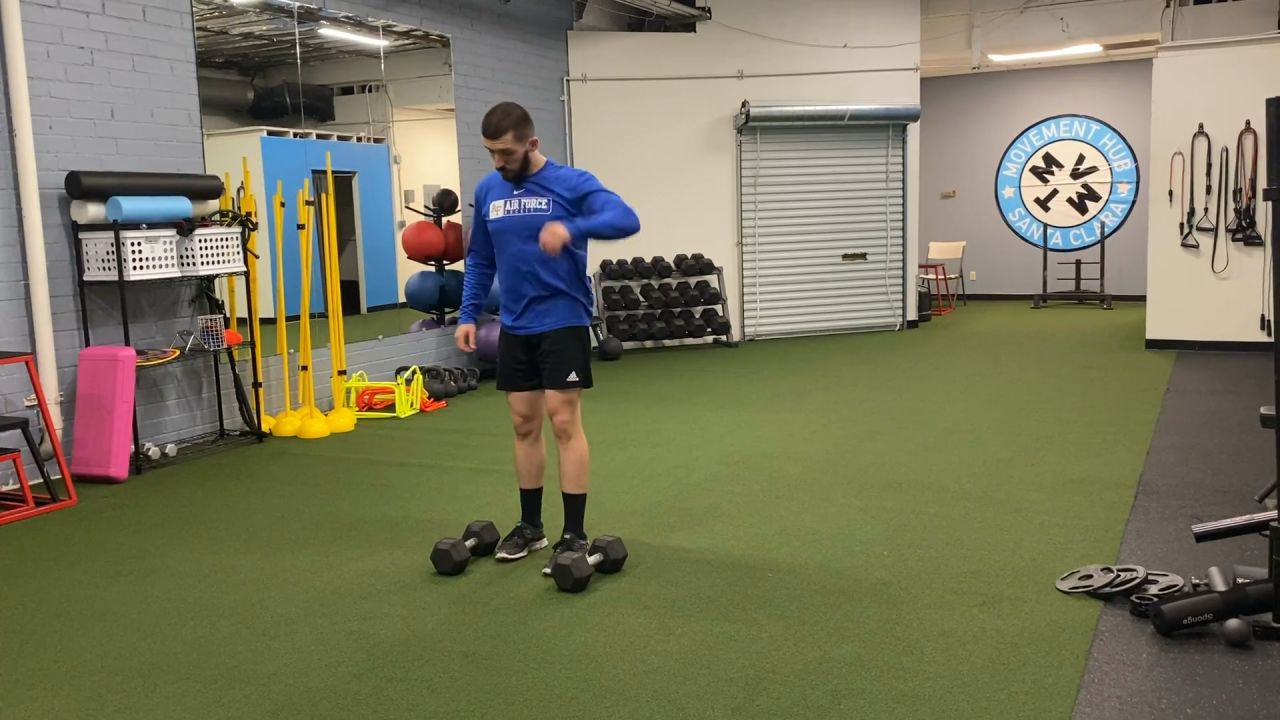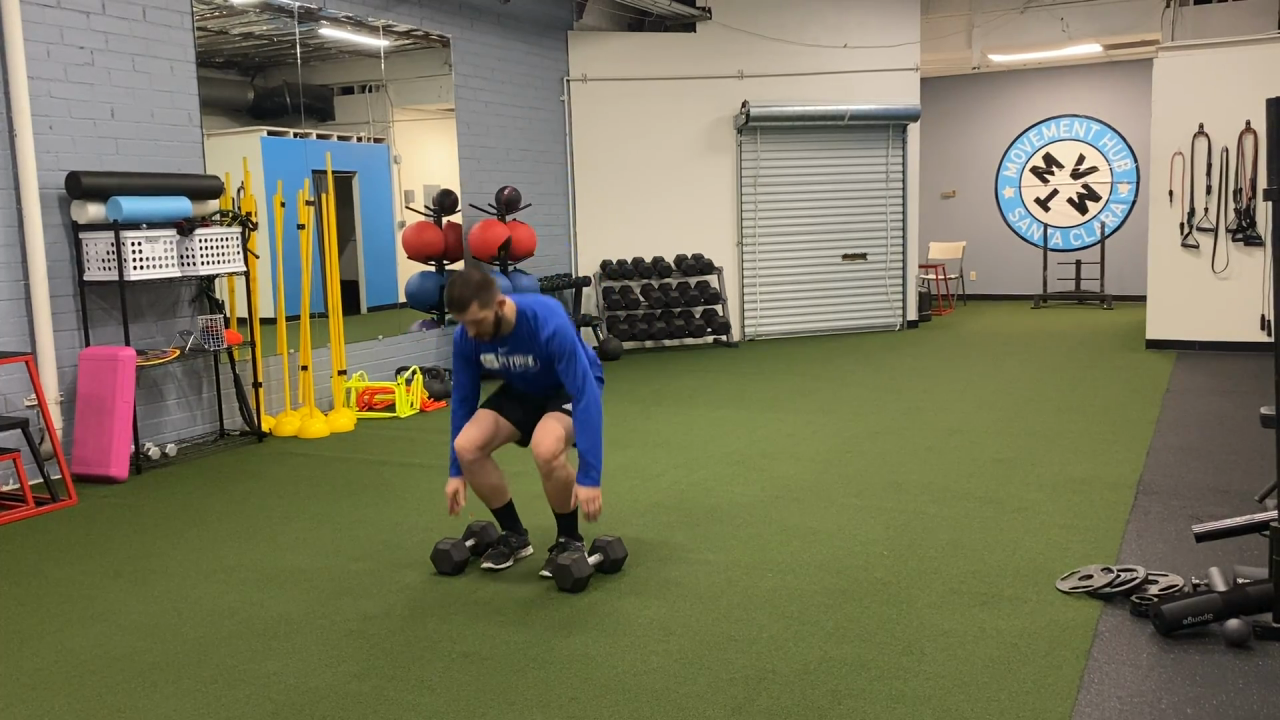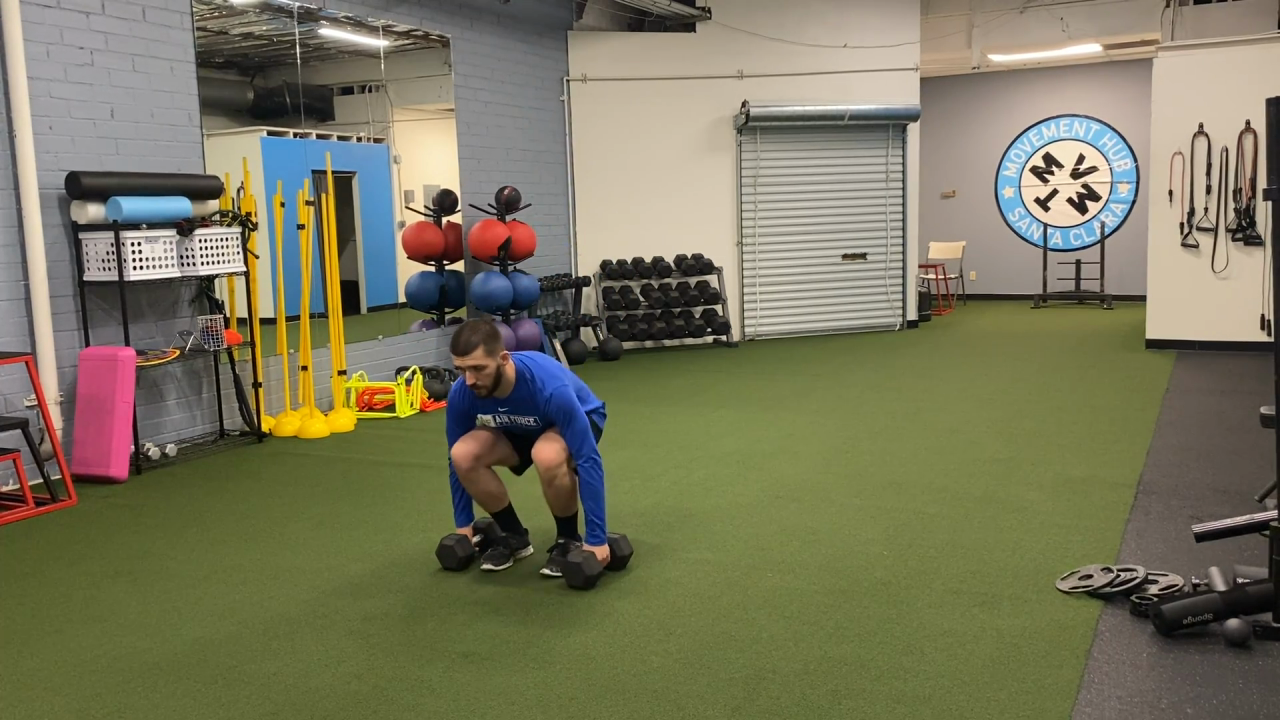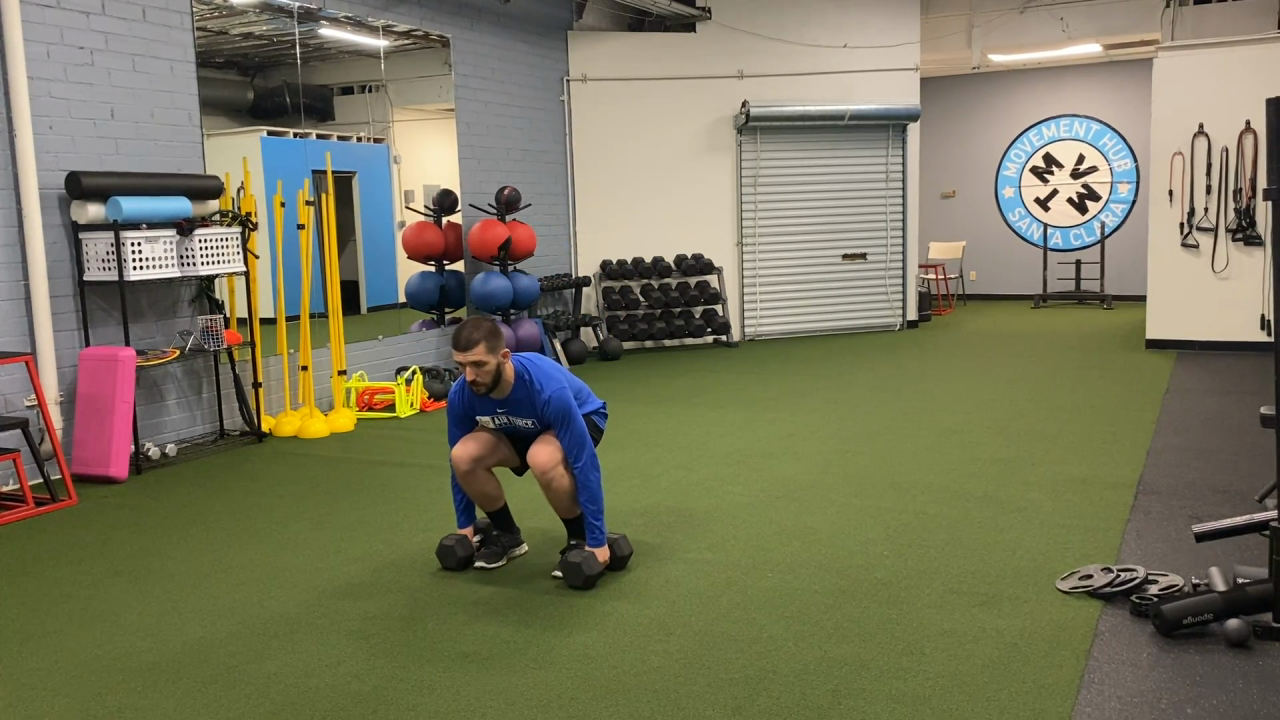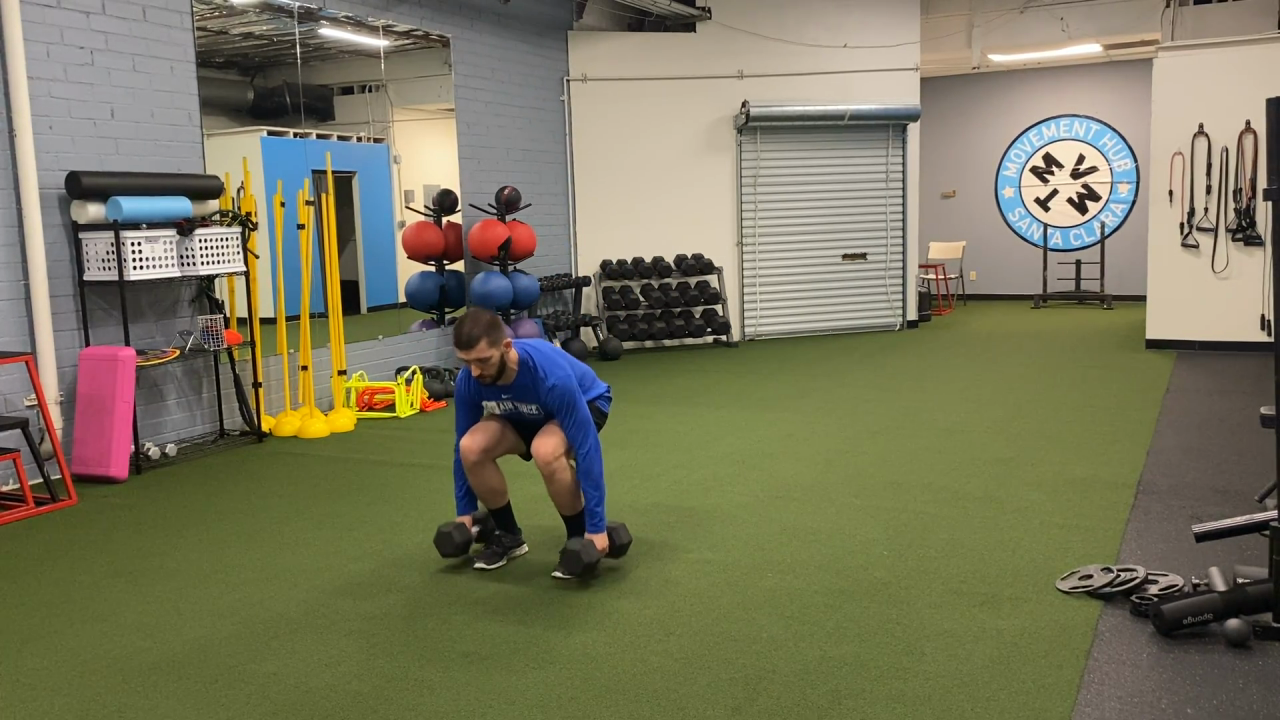
dt=1s
person 1, frame 1
left shoulder: (568, 183)
right shoulder: (486, 192)
left elbow: (626, 219)
right elbow: (479, 260)
left wrist: (572, 229)
right wrist: (467, 315)
left hip: (562, 325)
right hip: (514, 327)
left knee: (564, 425)
right knee: (524, 425)
left ankle: (574, 535)
right ankle: (530, 525)
person 1, frame 2
left shoulder: (549, 325)
right shoulder: (467, 335)
left elbow: (586, 399)
right elbow: (463, 399)
left wrist: (589, 477)
right wrist: (455, 471)
left hip: (570, 389)
right hip: (521, 390)
left knee: (546, 449)
right knee: (468, 448)
left ankle: (570, 538)
right ankle: (513, 534)
person 1, frame 3
left shoulder: (551, 388)
right shoulder: (461, 393)
left elbow: (588, 459)
right elbow: (456, 459)
left wrist: (596, 538)
right wrist: (463, 524)
left hip: (581, 414)
right hip: (520, 427)
left knee: (549, 456)
right knee: (464, 454)
left ankle: (569, 540)
right ankle: (513, 535)
person 1, frame 4
left shoulder: (549, 391)
right shoulder: (461, 395)
left elbow: (584, 463)
right elbow: (457, 462)
left wrist: (597, 541)
right wrist: (464, 526)
left hip: (582, 417)
left knee: (543, 458)
right knee: (463, 456)
left ankle: (579, 540)
right ankle: (506, 534)
person 1, frame 5
left shoulder: (552, 376)
right shoulder: (469, 380)
left elbow: (586, 450)
right elbow: (462, 447)
left wrist: (595, 527)
right wrist: (464, 512)
left hip: (585, 403)
left knee: (546, 451)
right knee: (472, 448)
right ankle: (507, 534)
